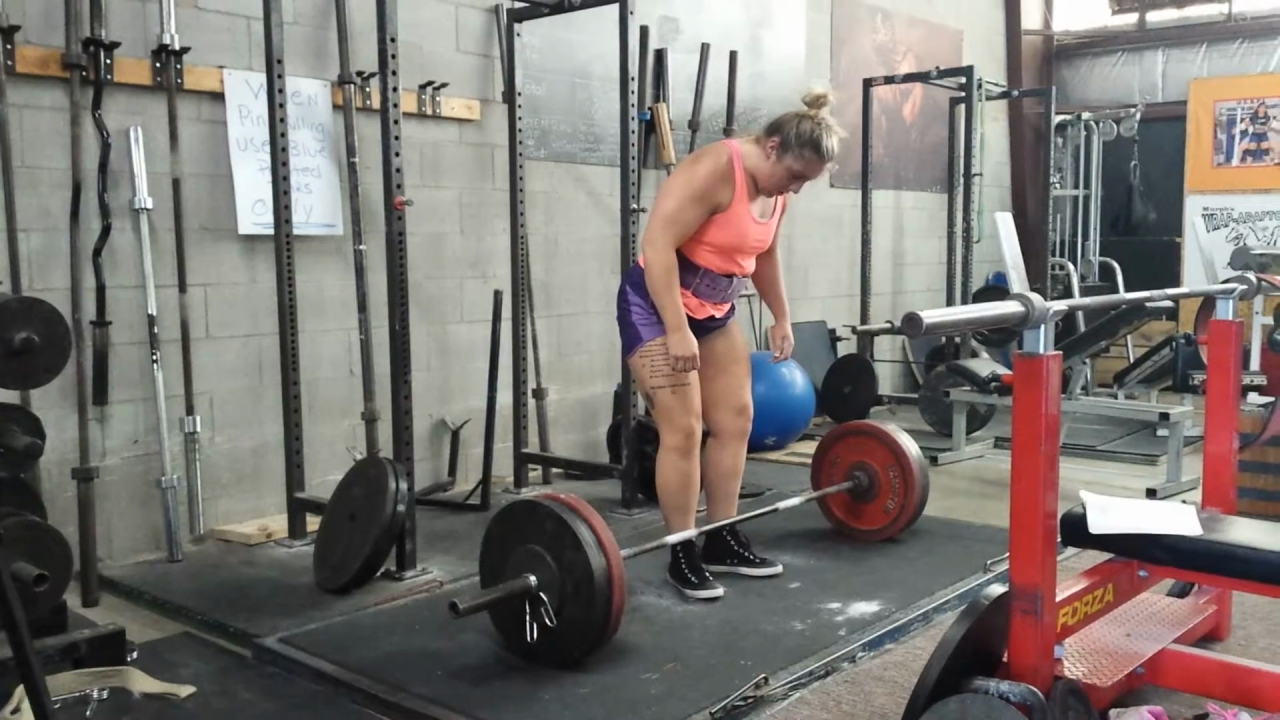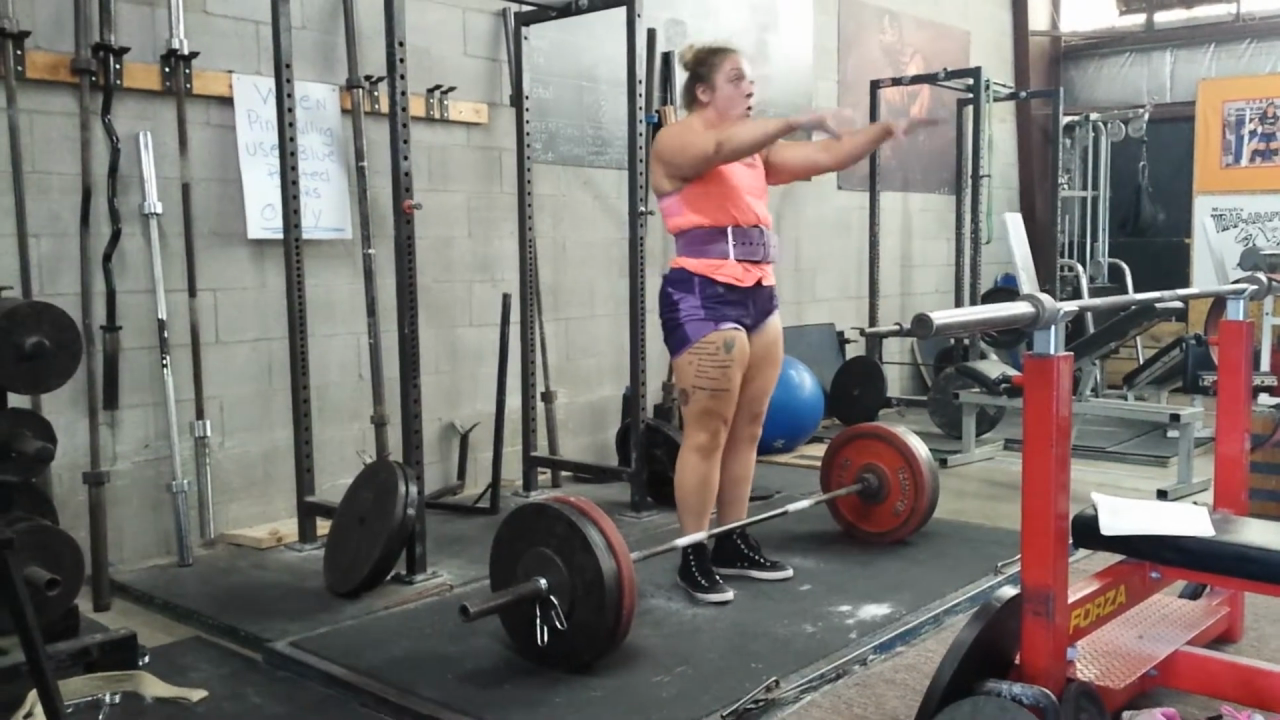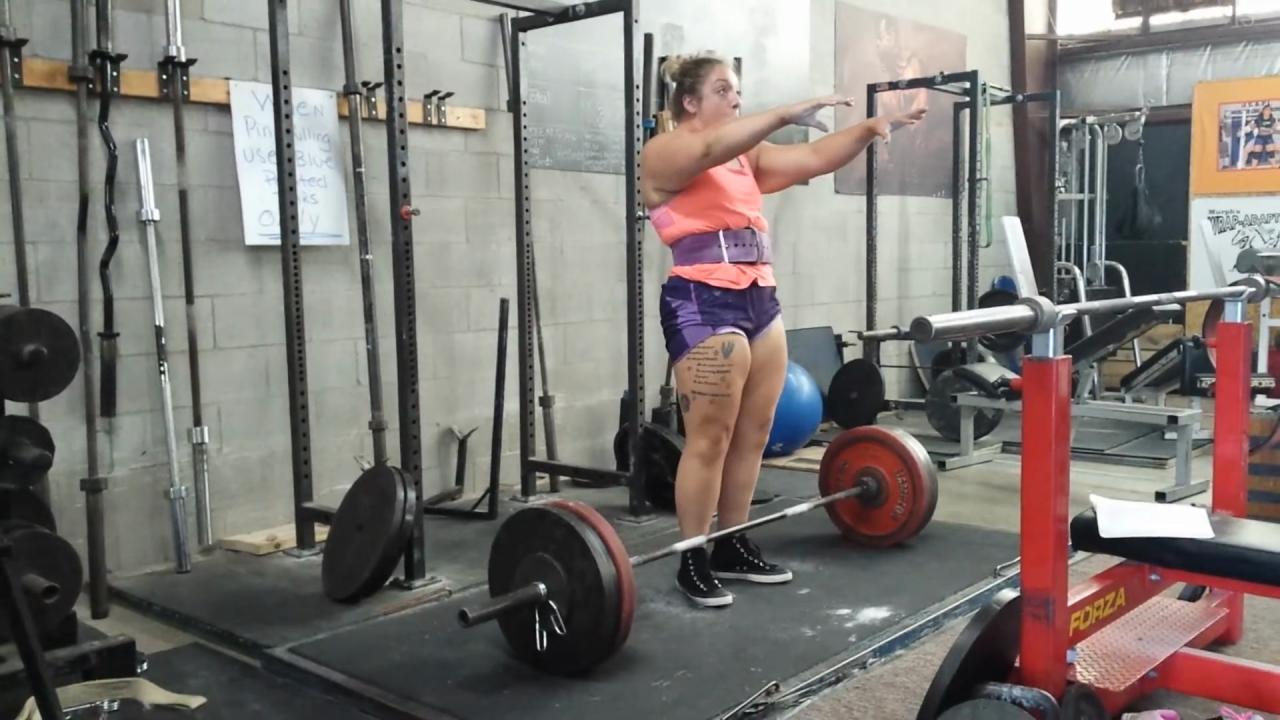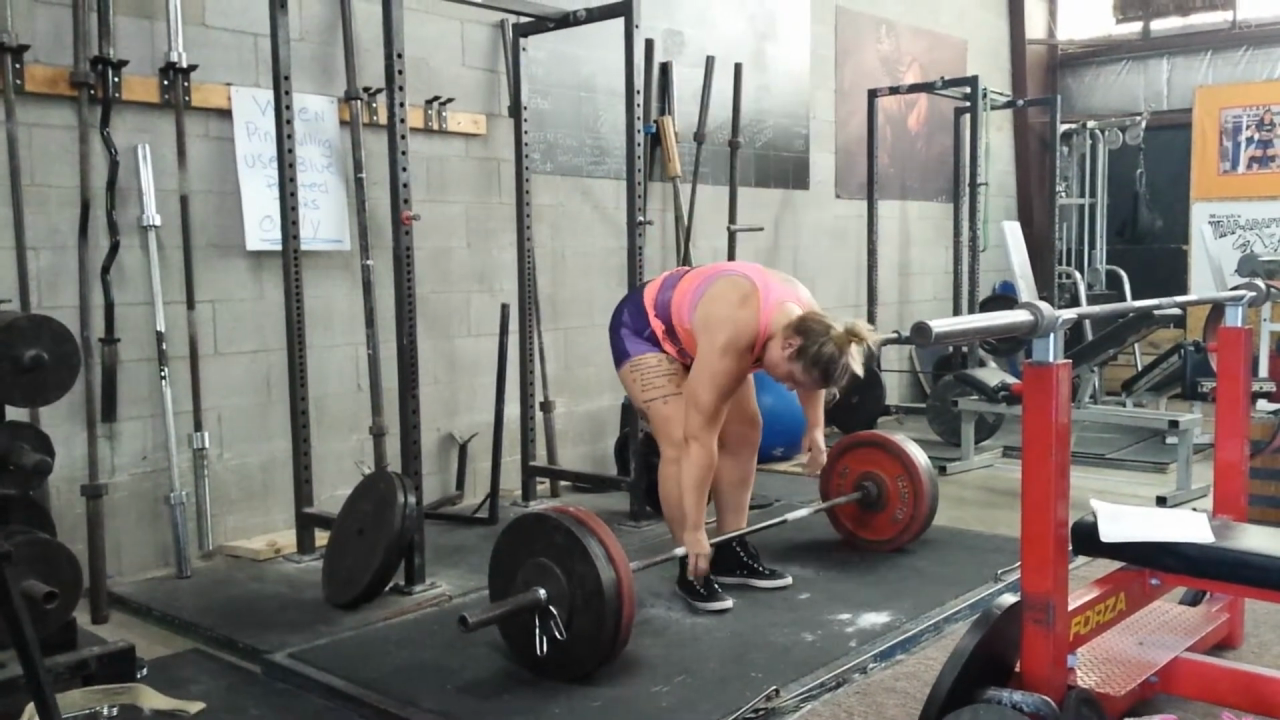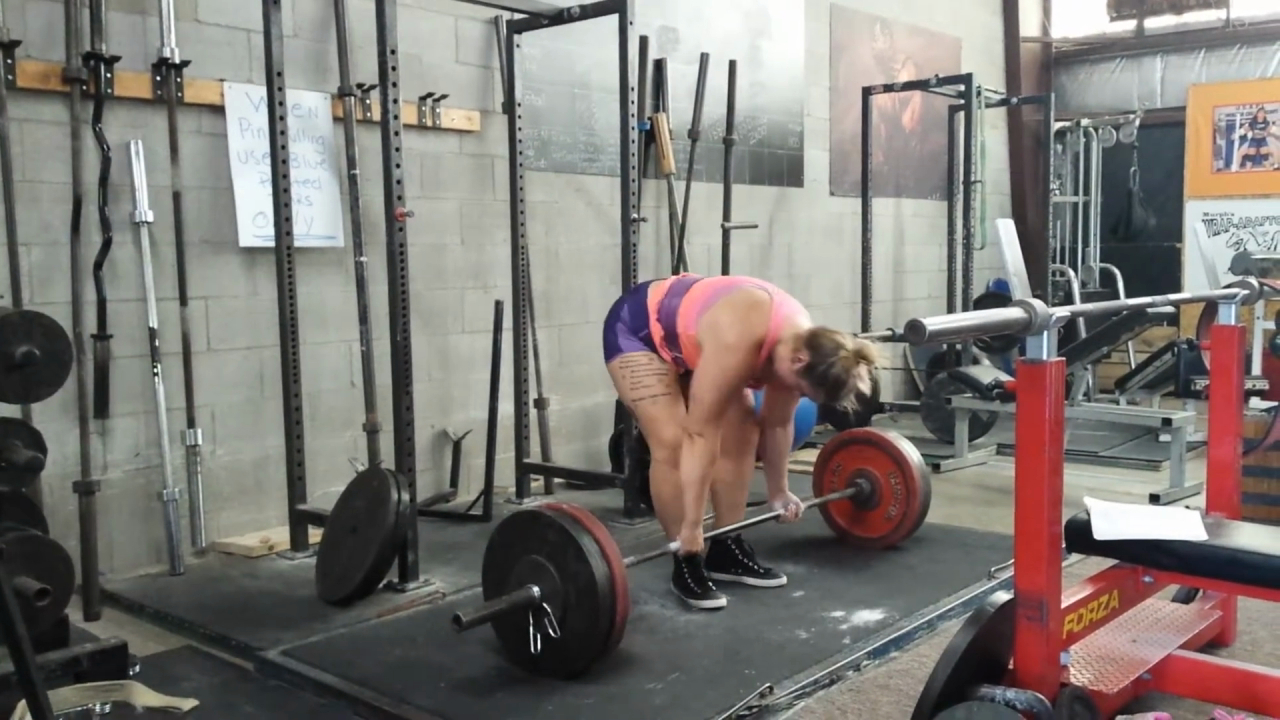
dt=1s
person 1, frame 1
left shoulder: (775, 186)
right shoulder: (712, 170)
right elbow: (658, 244)
left wrist: (782, 317)
right wrist: (677, 329)
left hip: (715, 311)
right hip: (656, 306)
left knee: (735, 420)
right knee: (683, 430)
left ankle: (722, 539)
right ankle: (682, 554)
person 1, frame 2
left shoulder: (755, 143)
right shoulder: (677, 141)
left elbow: (821, 157)
right elbow: (724, 145)
left wrist: (883, 130)
right wrist: (800, 121)
left hip: (758, 296)
right hip: (703, 297)
left knee: (747, 428)
right knee: (707, 432)
left ankle: (732, 543)
right ankle: (693, 557)
person 1, frame 3
left shoulder: (745, 156)
right shoulder: (664, 152)
left elbow: (813, 160)
right elbow: (711, 149)
left wrist: (869, 130)
right wrist: (786, 114)
left hip: (760, 300)
right hip: (703, 303)
left knee: (753, 435)
right knee: (709, 439)
left ankle: (732, 547)
right ankle: (692, 561)
person 1, frame 4
left shoulder: (807, 323)
right shoulder: (732, 334)
left elbow: (811, 373)
right elbow: (699, 438)
left wrist: (815, 427)
right wrist: (694, 532)
left hip: (692, 329)
right hip: (644, 329)
left knee: (745, 431)
right knee: (679, 443)
left ankle: (732, 552)
right ankle: (691, 567)
person 1, frame 5
left shoulder: (801, 341)
right shoulder: (739, 340)
left elbow: (777, 423)
right elbow: (700, 434)
left wrist: (779, 493)
right wrist: (692, 525)
left hip: (686, 337)
right hip: (638, 326)
left knee: (740, 434)
right knee: (672, 443)
left ankle: (726, 549)
right ankle: (687, 562)
